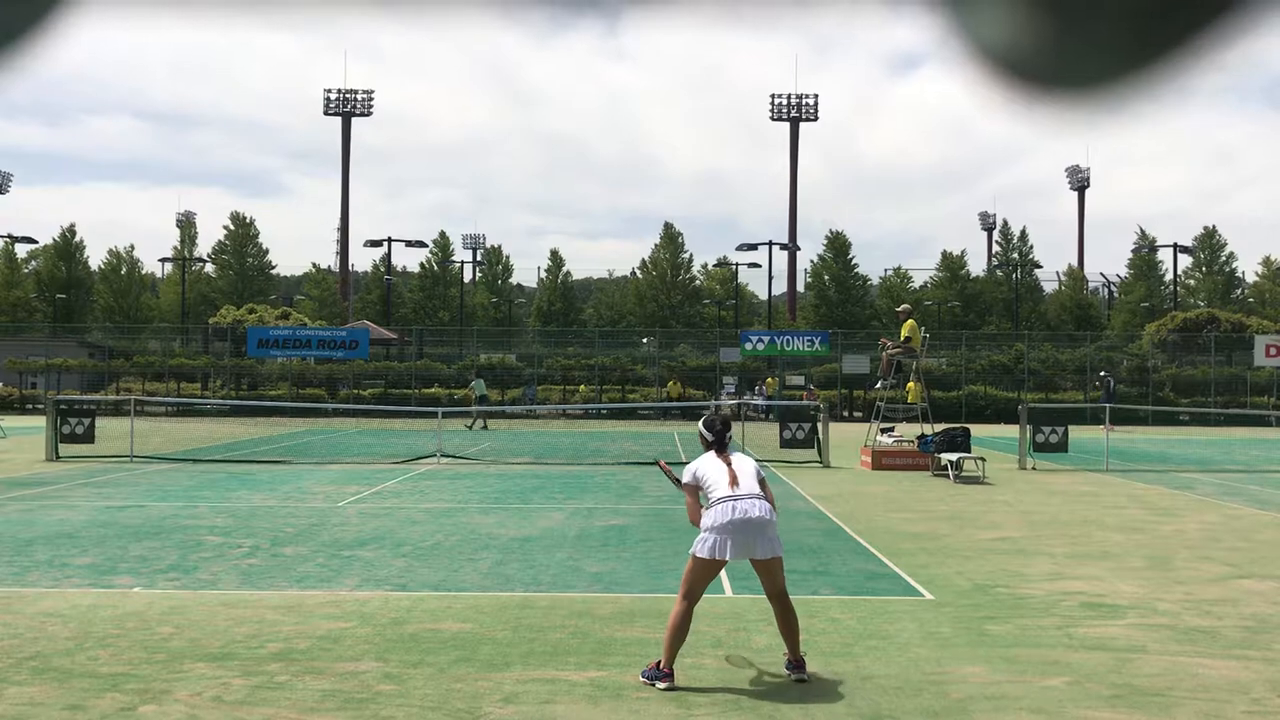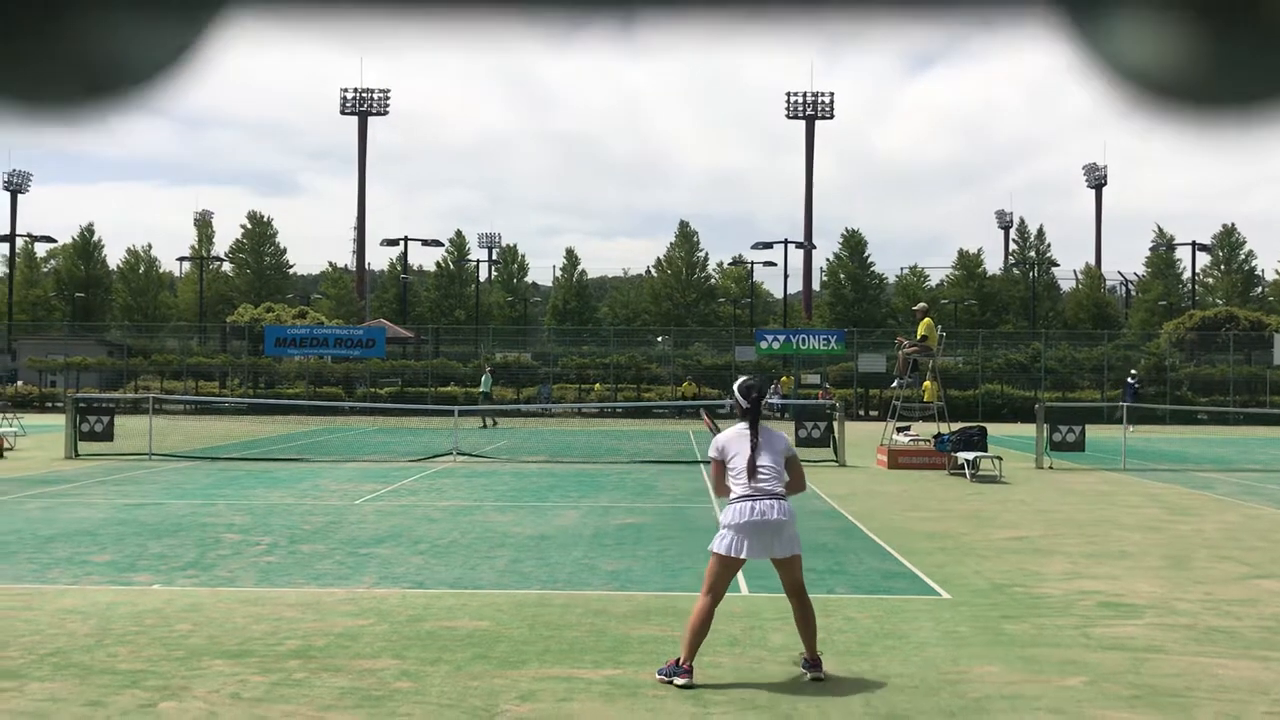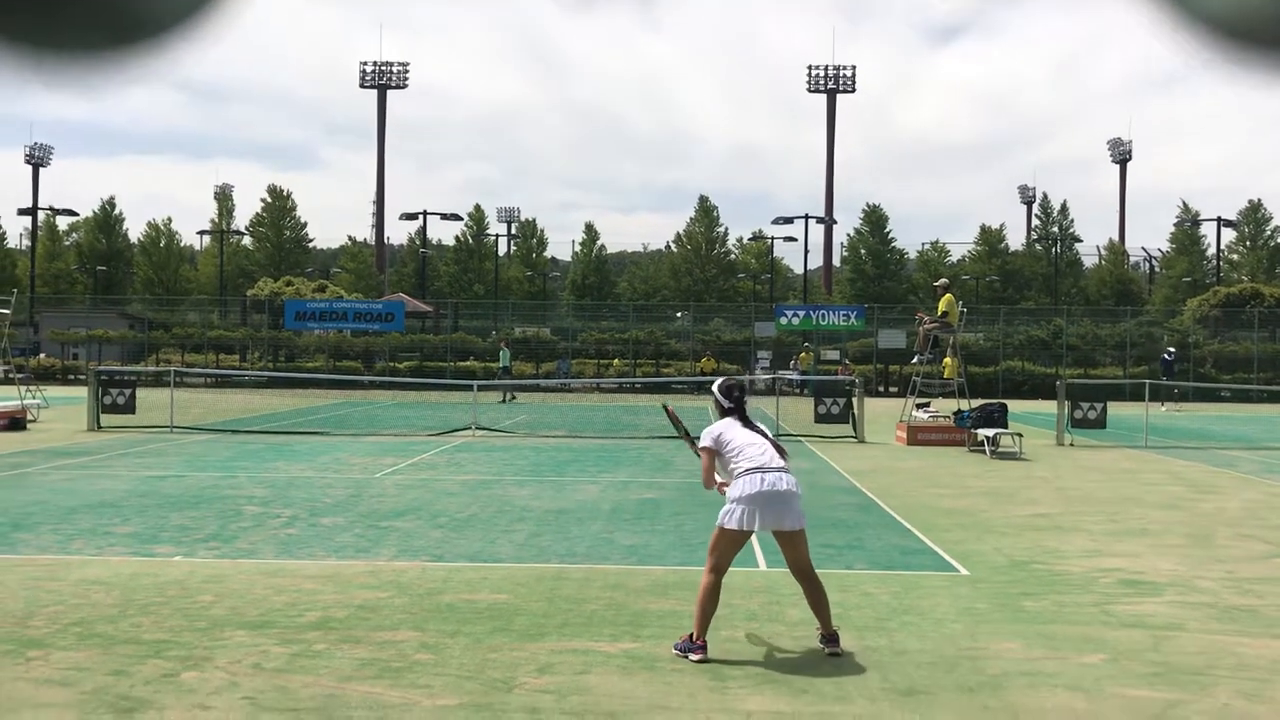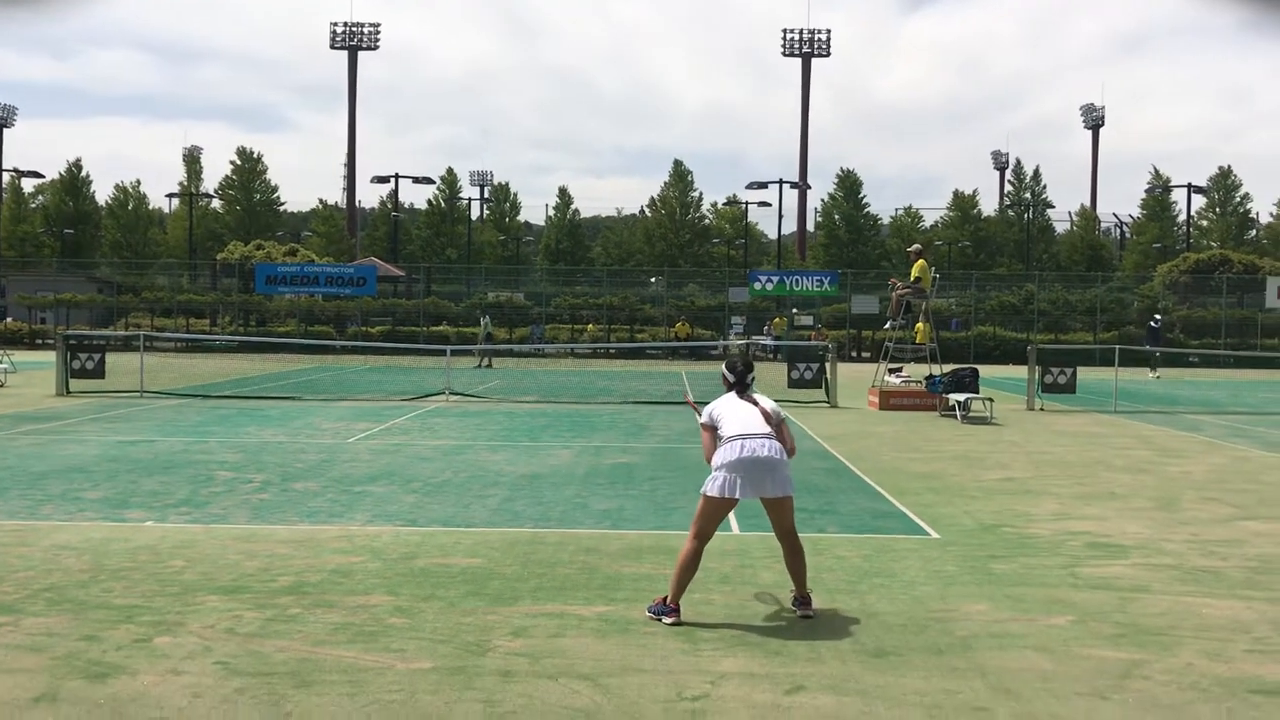
dt=0.7s
person 1, frame 1
left shoulder: (694, 466)
right shoulder: (748, 460)
left elbow: (695, 518)
right elbow: (771, 504)
left hip: (722, 518)
right hip: (761, 516)
left knee: (687, 597)
right knee: (778, 595)
left ankle: (664, 669)
right ankle: (796, 662)
person 1, frame 2
left shoulder: (723, 440)
right shoulder: (780, 438)
left elbow: (720, 490)
right elbow: (799, 484)
left hip: (740, 516)
right hip: (780, 515)
left knee: (710, 595)
right knee: (797, 592)
left ankle: (683, 666)
right ankle: (813, 660)
person 1, frame 3
left shoulder: (712, 432)
right shoulder: (759, 428)
left elbow: (707, 482)
left wrist: (720, 481)
left hip: (748, 491)
right hip: (786, 487)
left knee: (714, 569)
right knee: (804, 570)
left ankle: (697, 642)
right ankle: (830, 636)
person 1, frame 4
left shoulder: (713, 407)
right shoulder: (768, 403)
left elbow: (710, 457)
right elbow: (790, 448)
left hip: (733, 457)
right hip: (773, 457)
left knee: (698, 536)
right knee: (788, 534)
left ankle: (670, 605)
right ankle: (803, 599)
